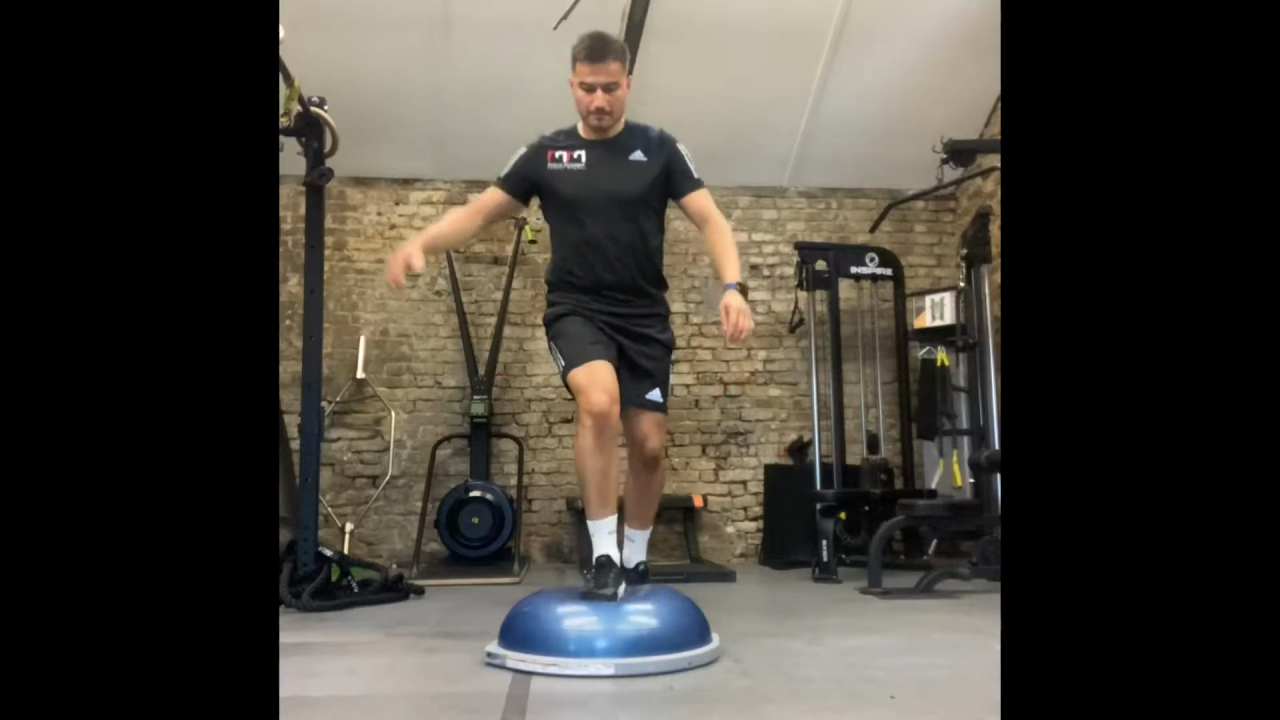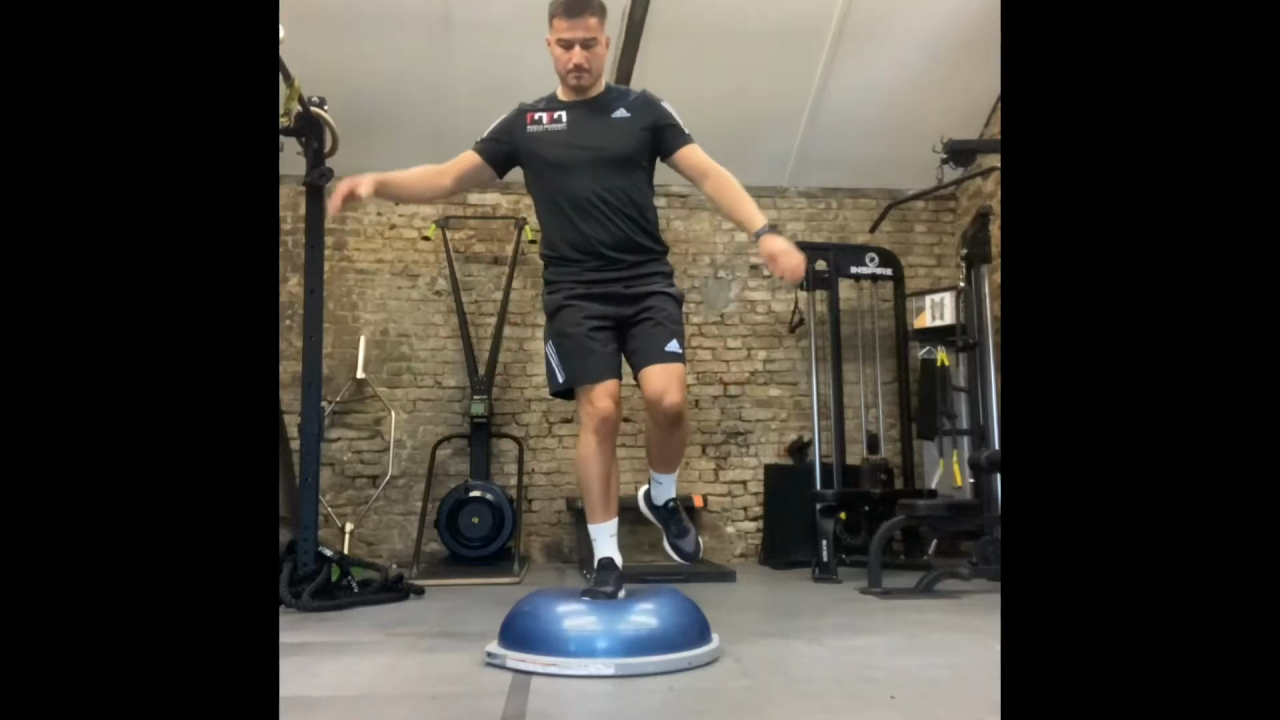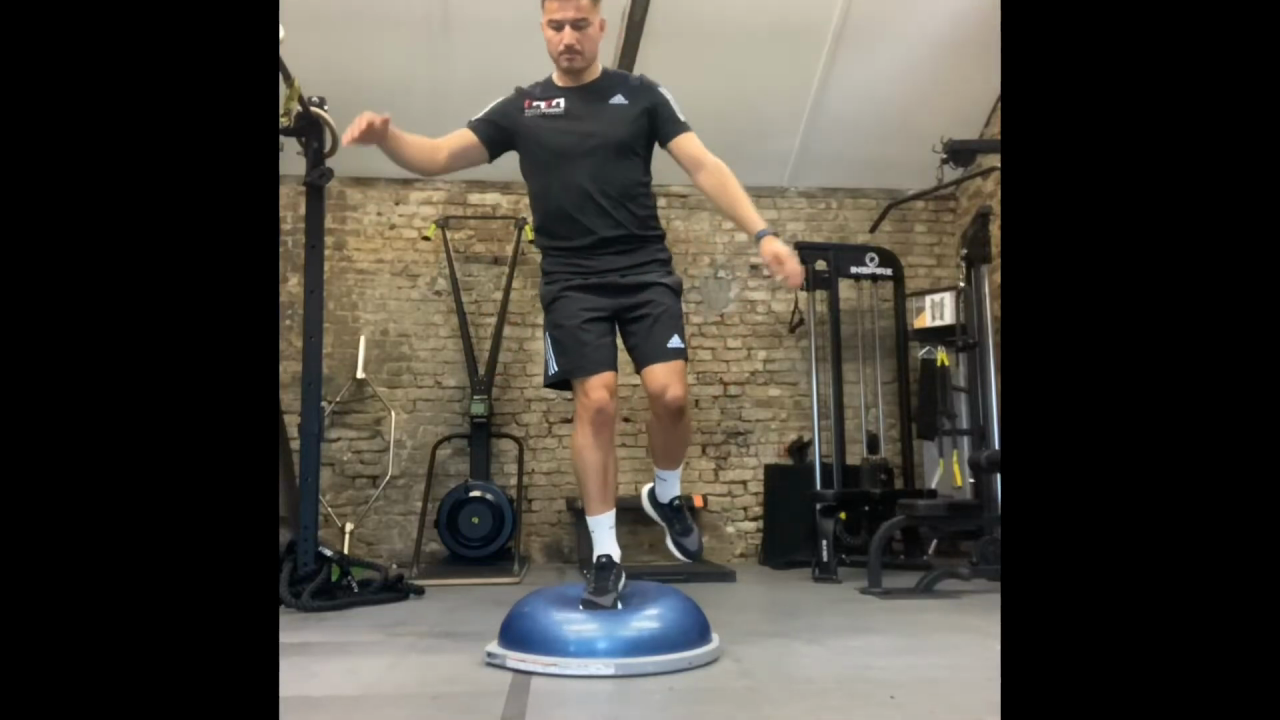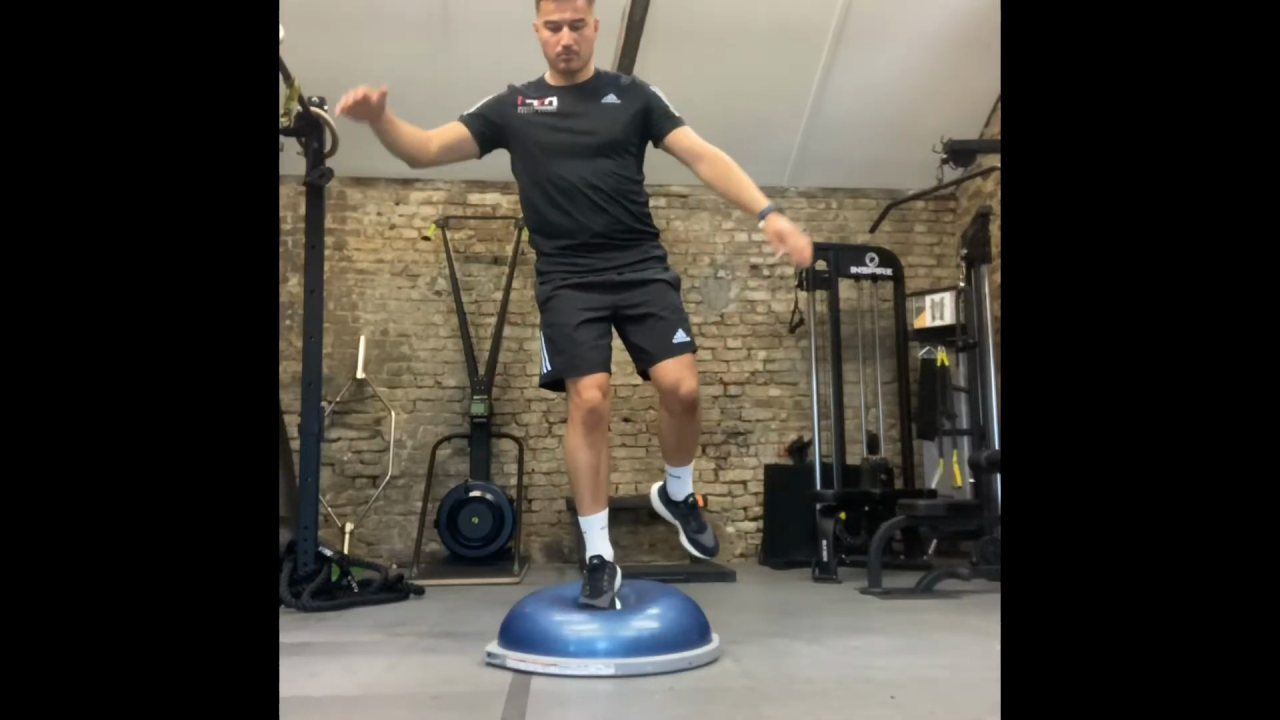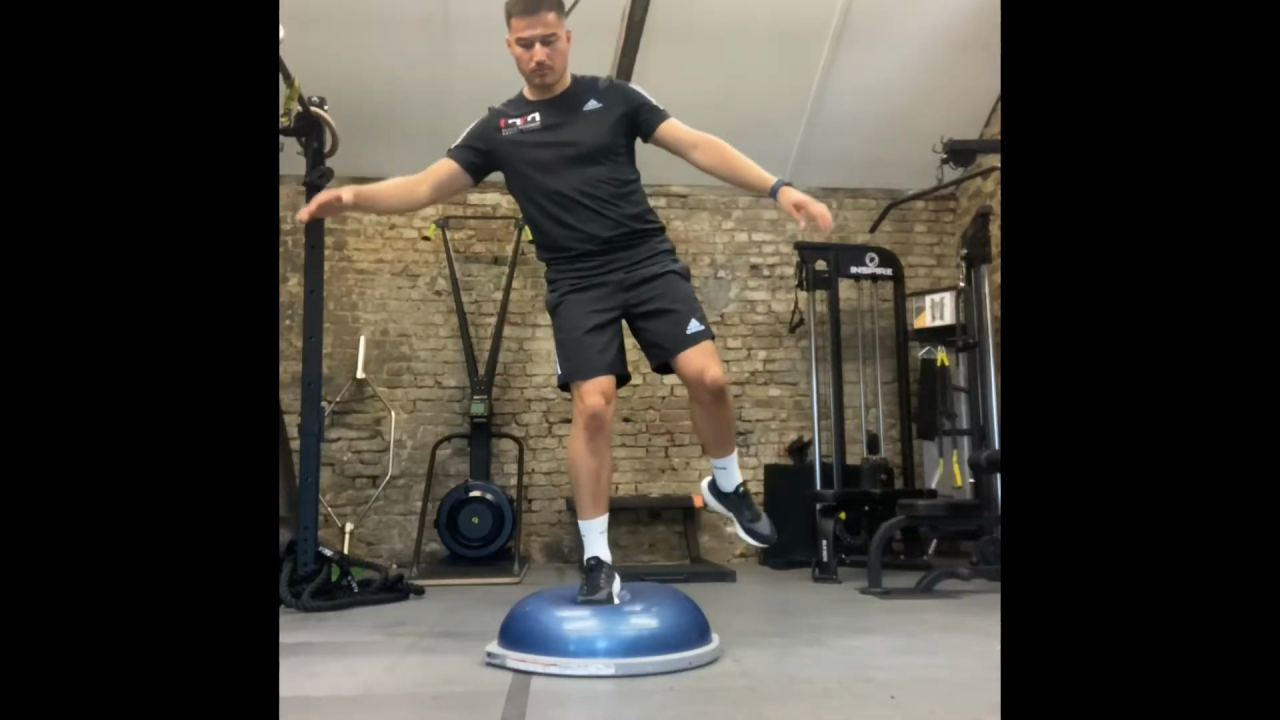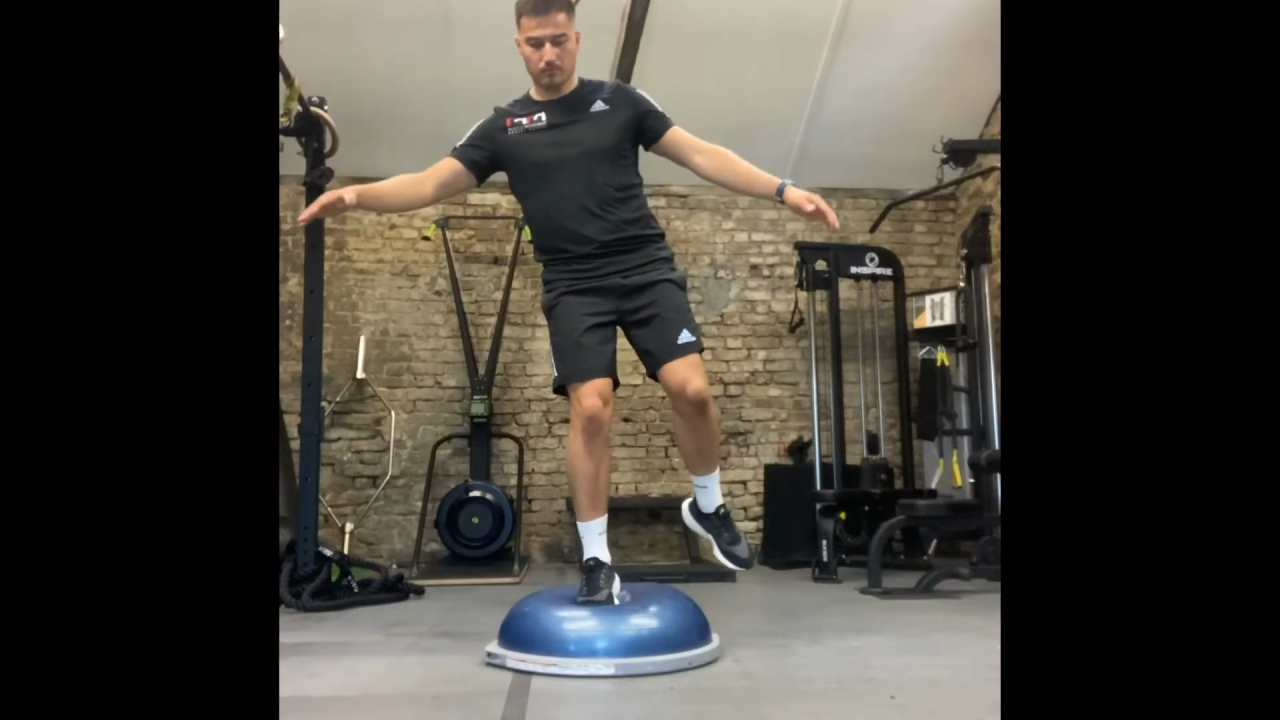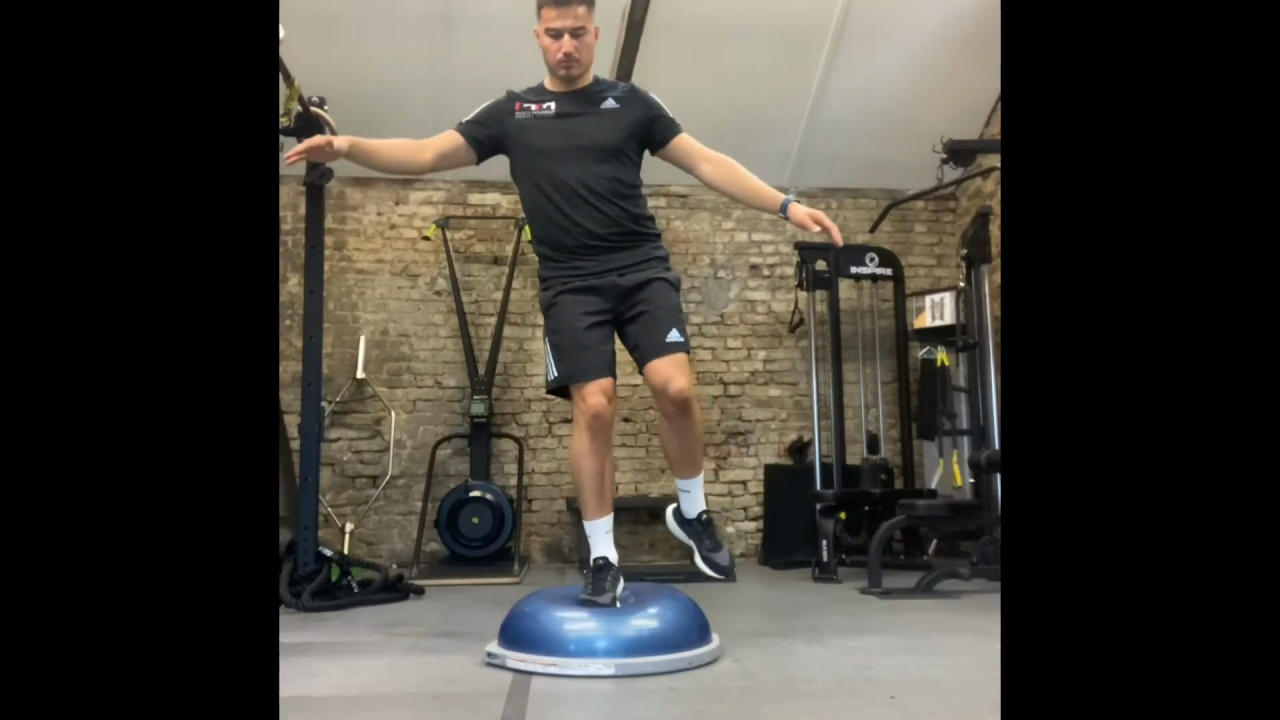
dt=0.7s
person 1, frame 1
left shoulder: (659, 148)
right shoulder: (544, 154)
left elbow: (710, 220)
right elbow: (477, 214)
left wrist: (733, 286)
right wrist: (421, 241)
left hip: (644, 316)
right hip: (576, 309)
left knee: (650, 442)
right knee: (599, 404)
left ankle: (635, 553)
right ankle: (605, 555)
person 1, frame 2
left shoulder: (643, 109)
right shoulder: (526, 122)
left elbow: (706, 173)
right elbow: (449, 177)
left wrist: (763, 230)
right wrist: (379, 182)
left hip: (647, 282)
right hip: (576, 292)
left knee: (668, 399)
right knee: (599, 412)
left ankle: (662, 498)
right ankle: (606, 557)
person 1, frame 3
left shoulder: (642, 95)
right shoulder: (521, 108)
left elbow: (704, 167)
right elbow: (436, 156)
left wrist: (763, 234)
right wrist: (385, 137)
left hip: (643, 269)
right hip: (572, 280)
left knee: (669, 394)
right knee: (595, 402)
left ankle: (665, 496)
right ankle: (606, 556)
person 1, frame 4
left shoulder: (633, 95)
right shoulder: (513, 106)
left elbow: (702, 156)
right elbow: (425, 149)
left wrist: (766, 213)
right wrist: (379, 117)
left hip: (642, 267)
right hip: (568, 279)
left knee: (681, 389)
right knee: (589, 402)
left ankle: (677, 493)
right ankle: (599, 556)
person 1, frame 5
left shoulder: (614, 96)
right shoulder: (499, 126)
left elbow: (695, 145)
right elbow: (425, 185)
left wrist: (777, 187)
right wrist: (354, 195)
left hip: (648, 261)
right hip: (577, 282)
left knee: (706, 377)
right knee: (592, 406)
left ankle: (727, 486)
right ankle: (597, 559)
person 1, frame 6
left shoulder: (621, 101)
right shoulder: (504, 127)
left elbow: (699, 154)
right elbow: (430, 184)
left wrist: (782, 190)
right wrist: (357, 193)
left hip: (646, 268)
right hip: (574, 286)
left knee: (691, 390)
right knee: (590, 410)
left ankle: (709, 507)
right ankle: (596, 560)
person 1, frame 7
left shoulder: (631, 101)
right shoulder: (510, 113)
left elbow: (706, 163)
right elbow: (426, 154)
left wrist: (786, 205)
right wrist: (348, 145)
left hip: (641, 267)
right hip: (570, 282)
left knee: (675, 389)
right knee: (594, 408)
left ankle: (692, 513)
right ankle: (603, 558)
